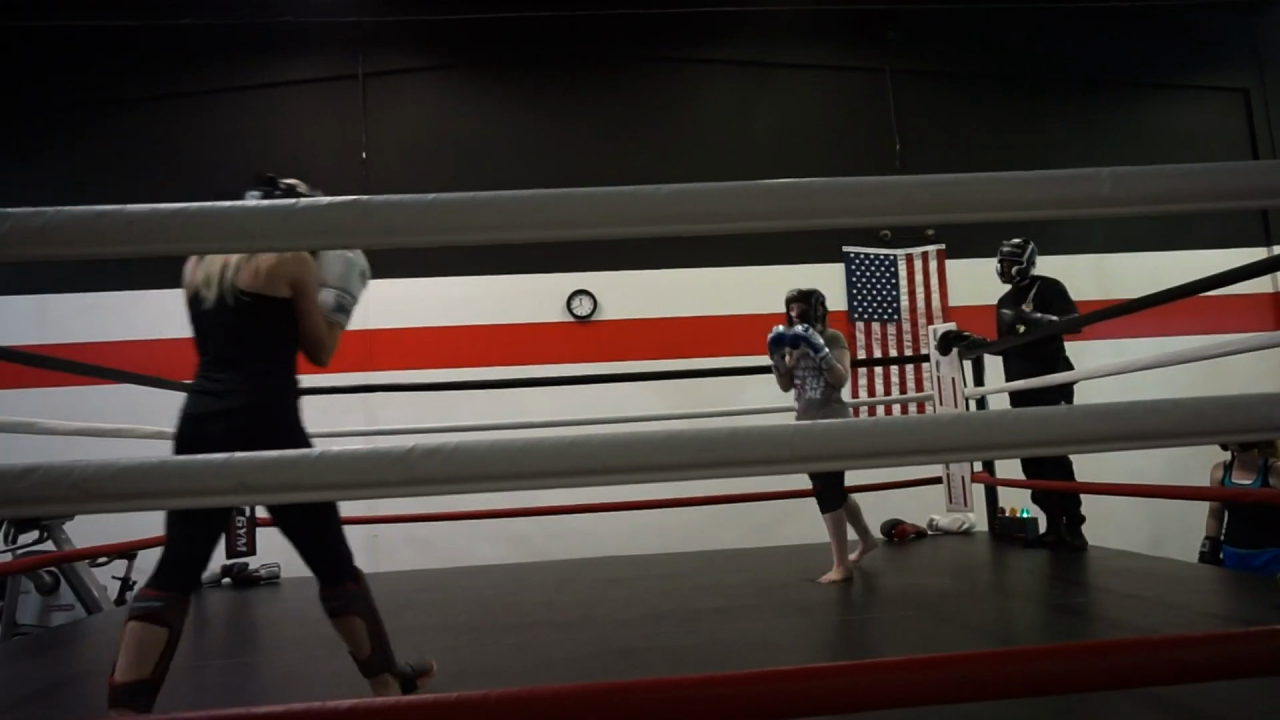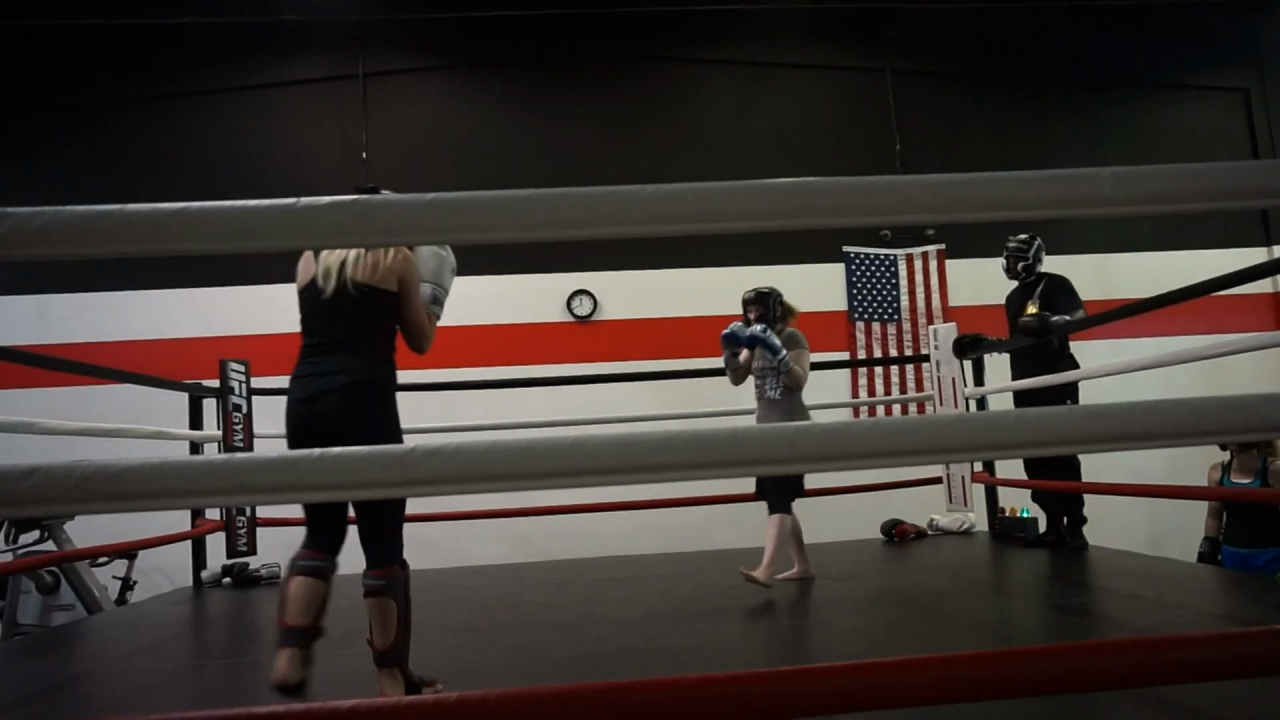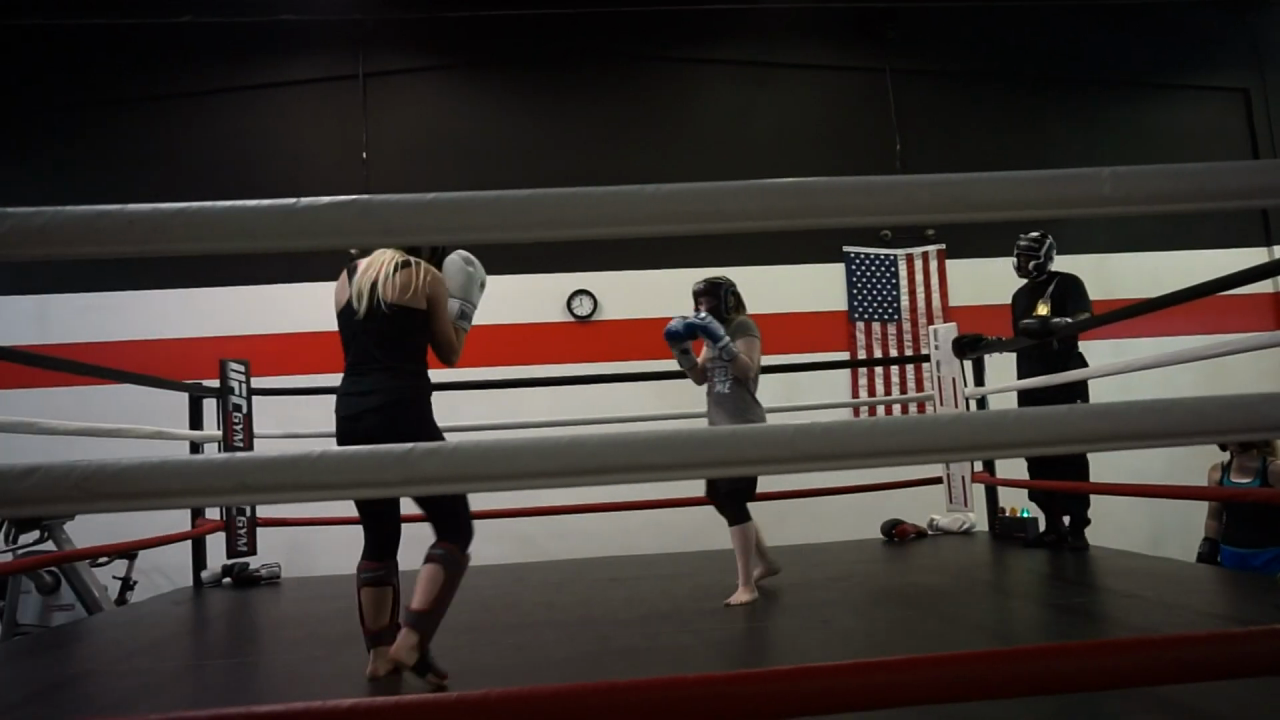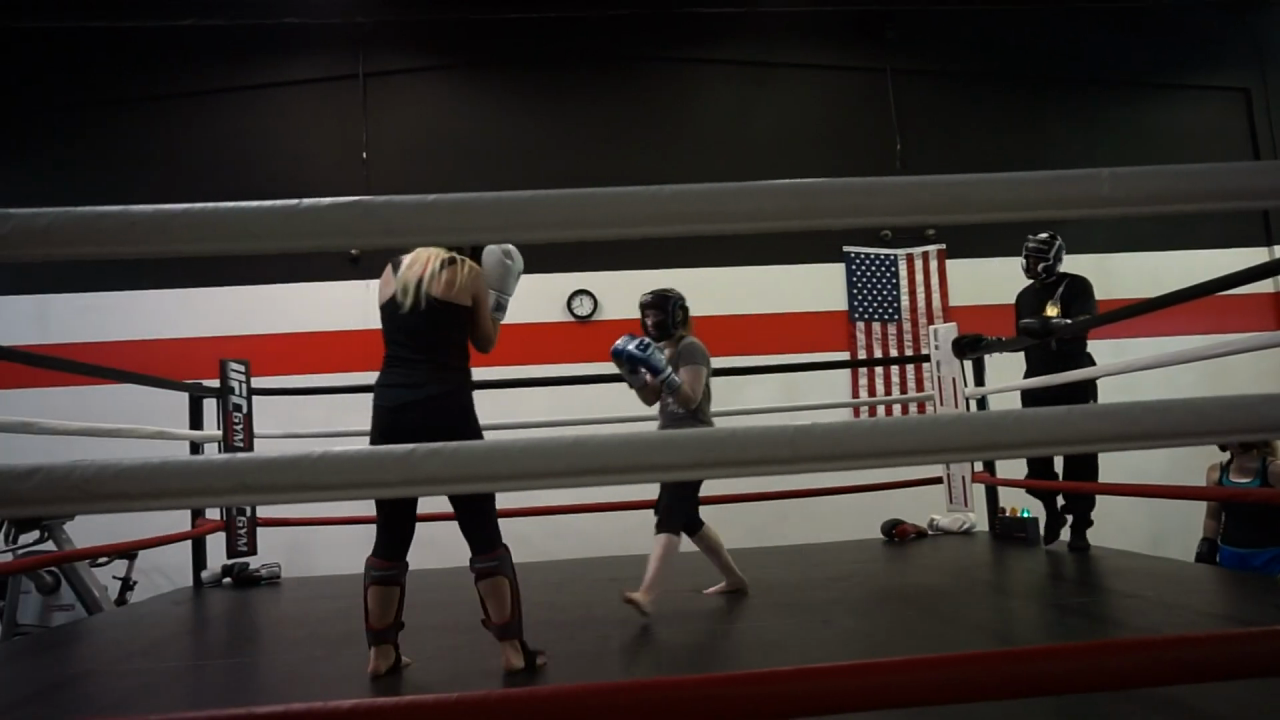
dt=0.3s
person 1, frame 1
left shoulder: (198, 263)
right shoulder: (294, 262)
right elbow: (320, 352)
right wrist: (337, 301)
left hip: (201, 425)
right hip: (268, 423)
left knee: (177, 571)
right knee: (332, 561)
person 1, frame 2
left shoulder: (310, 256)
right shoulder: (398, 257)
right elbow: (418, 339)
right wrist: (432, 293)
left hip: (306, 399)
right hip: (367, 405)
left knee: (319, 537)
right knee: (382, 546)
left ankle: (290, 657)
right ankle: (391, 677)
person 1, frame 3
left shoulder: (347, 277)
right shoulder: (426, 277)
right elbow: (449, 353)
right wrist: (460, 310)
left hip: (353, 418)
right hip: (403, 415)
left knee: (379, 539)
right knee: (454, 529)
left ankle: (380, 654)
right ankle: (411, 640)
person 1, frame 4
left shoulder: (392, 272)
right shoulder: (469, 273)
right elbow: (484, 342)
right wrist: (496, 297)
left hip: (391, 410)
right hip: (445, 410)
left knee: (390, 538)
right knee: (484, 535)
left ankle: (381, 652)
right ankle: (513, 649)
person 2, frame 1
left shoulder: (1048, 288)
right shoulder: (1005, 301)
left wrist: (1033, 318)
right wrist: (969, 341)
left hip: (1051, 383)
right hip: (1021, 388)
left knee: (1054, 456)
right knee: (1032, 458)
left ankle: (1073, 526)
right ankle: (1054, 525)
person 2, frame 2
left shoulder: (1055, 285)
right shoulder: (1013, 298)
left elbow: (1079, 318)
left wrist: (1049, 322)
left hip: (1057, 382)
right hip: (1026, 386)
left knee: (1061, 454)
right knee: (1036, 458)
left ankle: (1075, 527)
right ankle: (1055, 526)
person 2, frame 3
left shoulder: (1067, 284)
right shoulder: (1020, 296)
left elbow: (1085, 319)
left wrist: (1050, 324)
left hip: (1065, 382)
right hip: (1031, 386)
left knee: (1069, 455)
right knee: (1037, 458)
left ankle: (1077, 528)
right ankle: (1054, 526)
person 2, frame 4
left shoulder: (1076, 285)
right shoulder: (1025, 296)
left elbow: (1086, 322)
left wrist: (1049, 324)
left hip: (1075, 381)
right hip: (1038, 383)
left knee: (1079, 457)
right knee: (1036, 455)
left ankle: (1079, 527)
right ankle: (1053, 513)
person 3, frame 1
left shoulder: (833, 338)
right shoulder: (796, 343)
left elbow: (841, 380)
right elbow: (786, 385)
left wrist: (820, 349)
right wrist: (778, 356)
left hip: (832, 424)
right hip: (807, 425)
left knee: (826, 491)
right knee: (833, 489)
left ankle: (841, 565)
right ankle: (866, 539)
person 3, frame 2
left shoulder: (792, 338)
right shoulder: (755, 342)
left elbow: (798, 380)
right elbow: (736, 378)
left wrist: (775, 349)
right wrist: (731, 350)
right hip: (766, 428)
left knee: (777, 496)
right knee: (777, 497)
left ankle: (765, 569)
right ankle: (802, 565)
person 3, frame 3
left shoulder: (743, 327)
right shoulder: (713, 332)
left elbow: (747, 370)
right elbow: (701, 377)
left wrist: (719, 338)
right wrist: (681, 348)
left hip: (743, 426)
right hip: (720, 425)
left knee: (733, 500)
right knee: (720, 497)
left ankle: (746, 585)
right ankle: (765, 561)
person 3, frame 4
left shoulder: (691, 349)
right shoulder: (658, 349)
left elbow: (691, 399)
right elbow: (649, 398)
left wrist: (659, 367)
right wrist: (629, 368)
left knee: (668, 513)
right knee: (687, 518)
left ankle: (647, 593)
right ankle: (733, 578)
